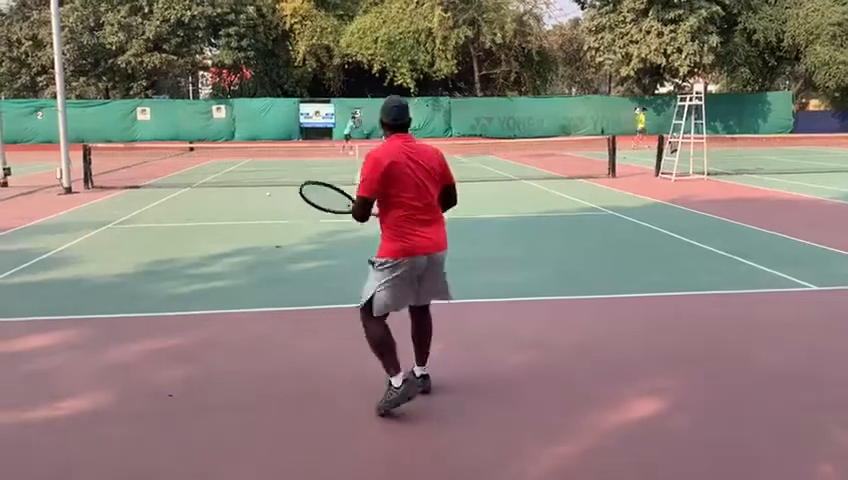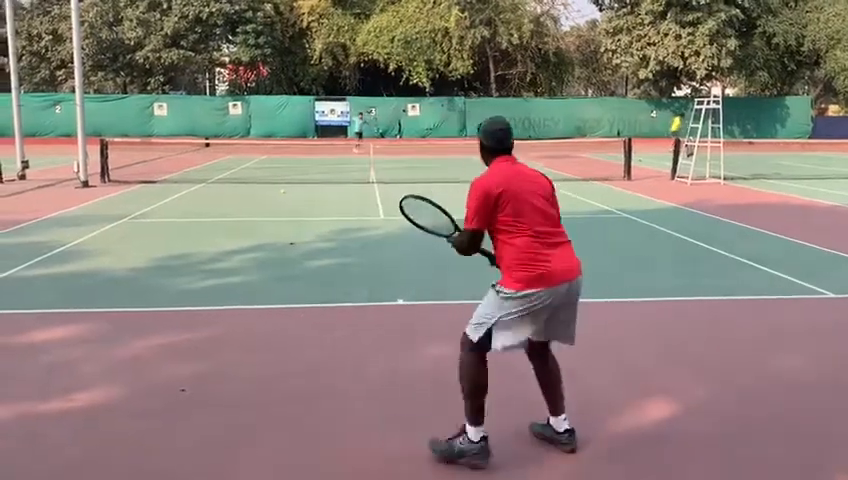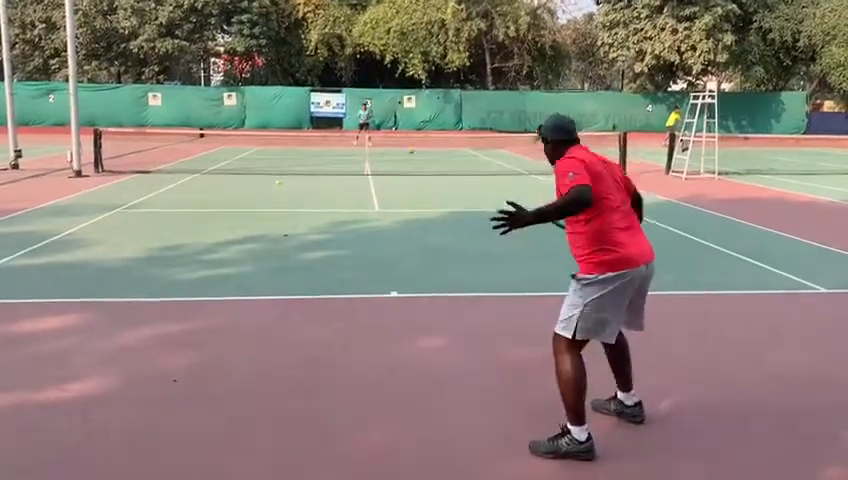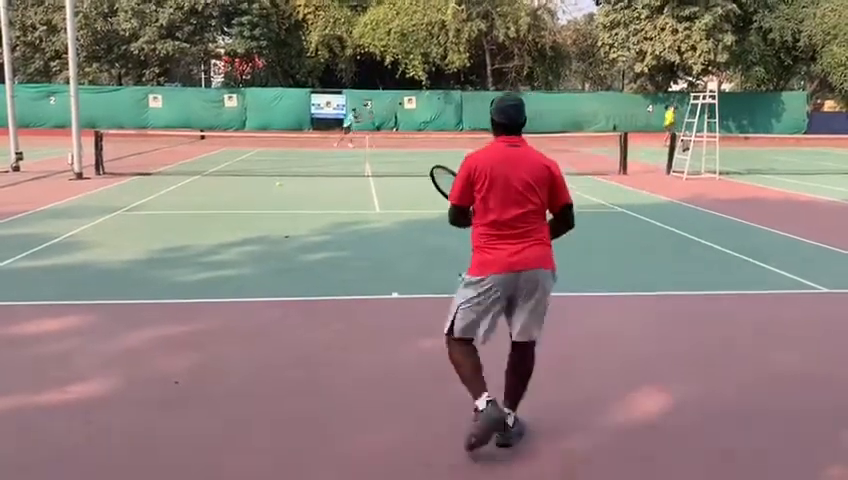
dt=1s
person 1, frame 1
left shoulder: (378, 157)
right shoulder: (434, 154)
left elbow: (360, 210)
right elbow: (450, 199)
left wrist: (364, 213)
left hip: (399, 251)
right hip: (435, 245)
left knee: (371, 314)
right knee: (419, 306)
left ankle: (398, 383)
right ankle: (421, 373)
person 1, frame 2
left shoulder: (484, 183)
right shoulder: (541, 178)
left elbow: (468, 246)
left wrist: (457, 239)
left hip: (528, 283)
right hip: (569, 275)
left knee: (471, 347)
right knee: (538, 345)
left ankle: (473, 438)
right ankle: (561, 427)
person 1, frame 3
left shoulder: (570, 163)
right shoulder: (605, 164)
left elbow: (581, 198)
right elbow: (636, 200)
left wrist: (529, 218)
left hip: (608, 267)
right hip: (642, 260)
left knee: (566, 344)
right knee: (608, 327)
left ankle: (577, 436)
right ankle: (628, 401)
person 1, frame 4
left shoulder: (474, 162)
right shoulder: (546, 165)
left elbow: (456, 218)
right elbow: (565, 221)
left hip: (490, 269)
right hip: (538, 266)
left knee: (458, 339)
right knee: (524, 344)
left ankle: (485, 407)
right ankle: (507, 418)
